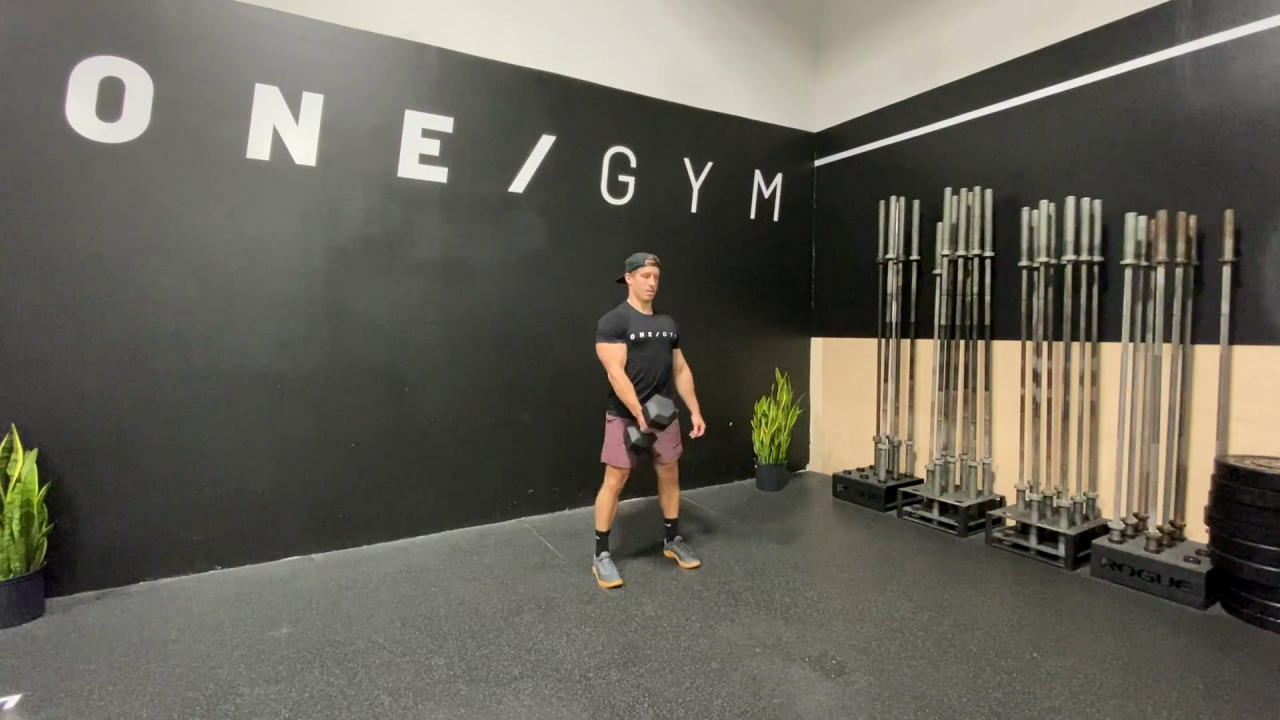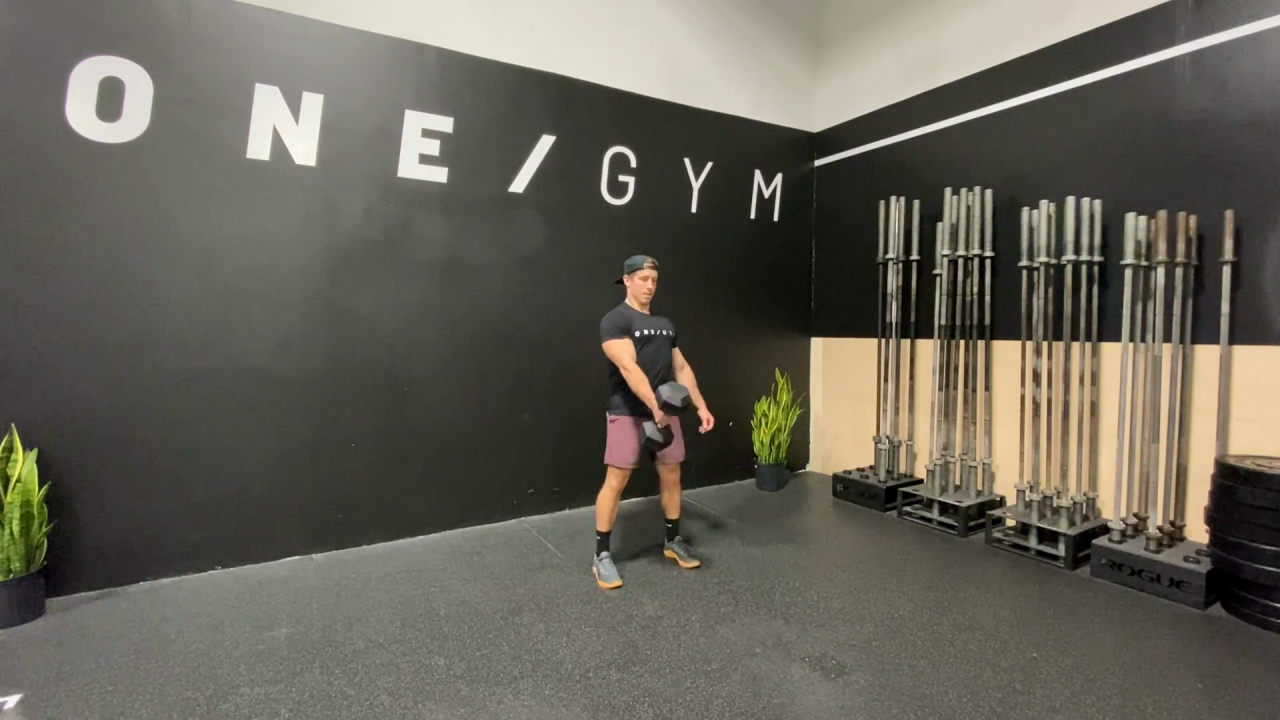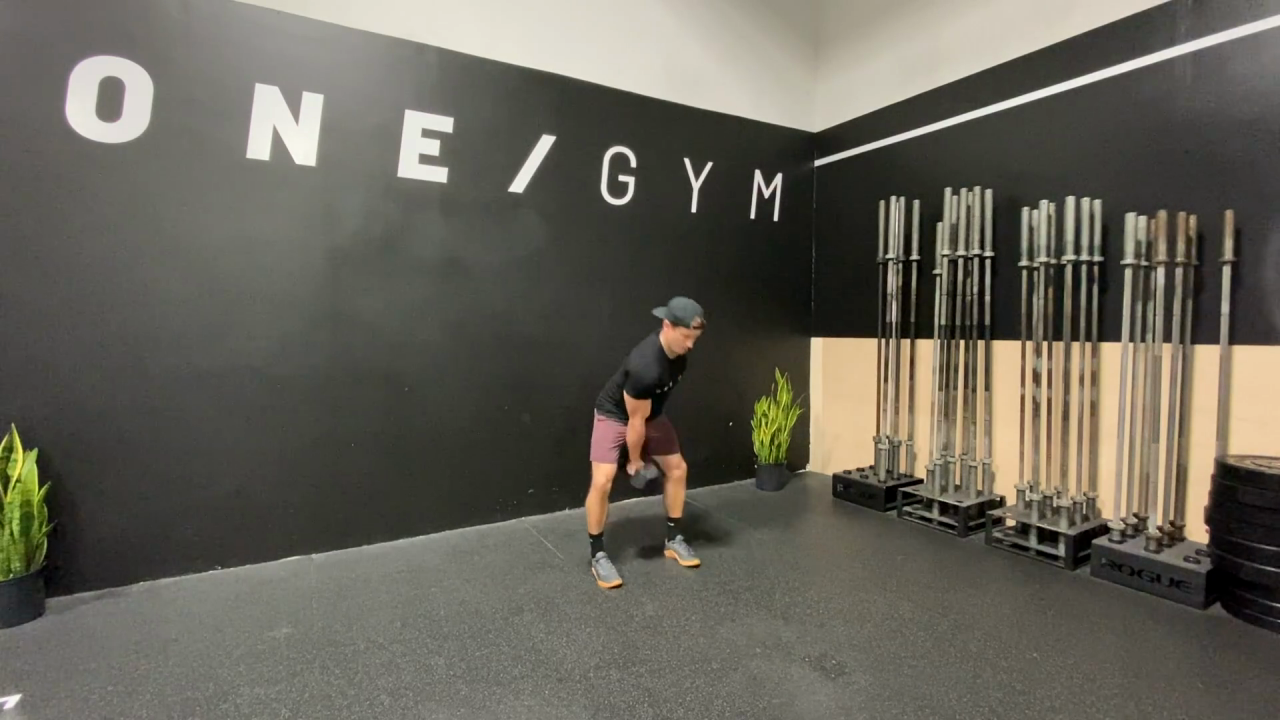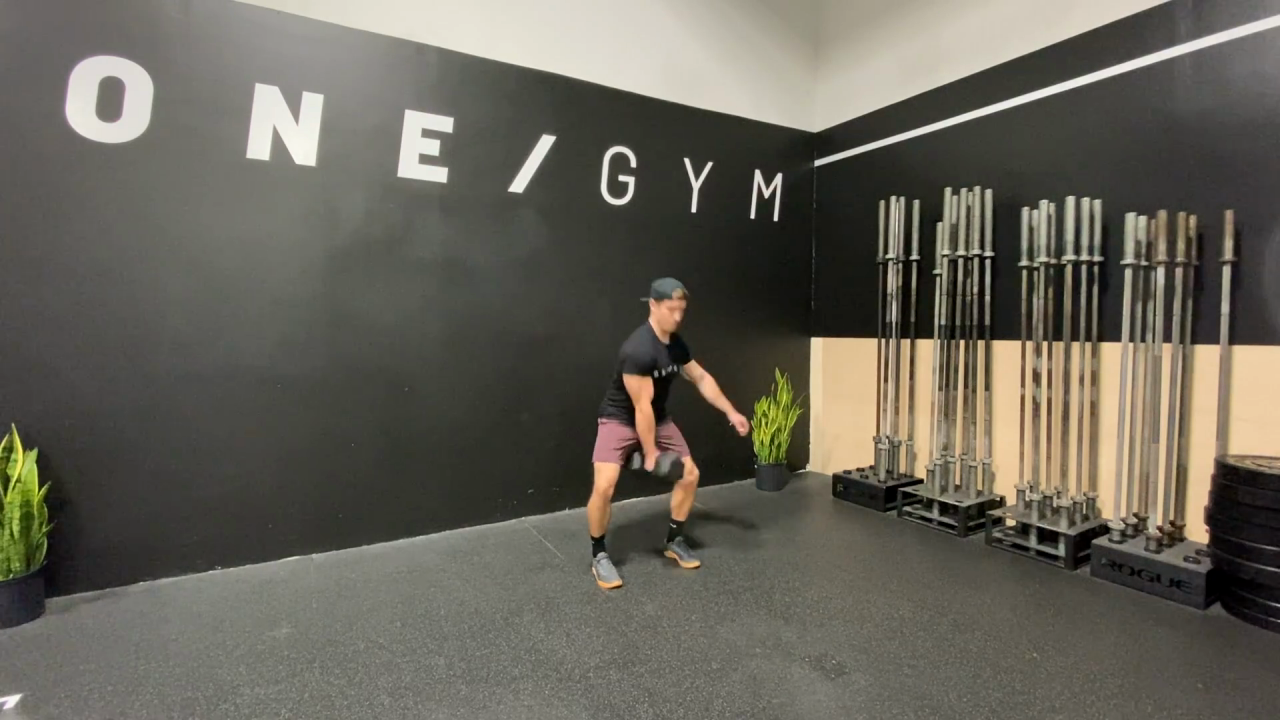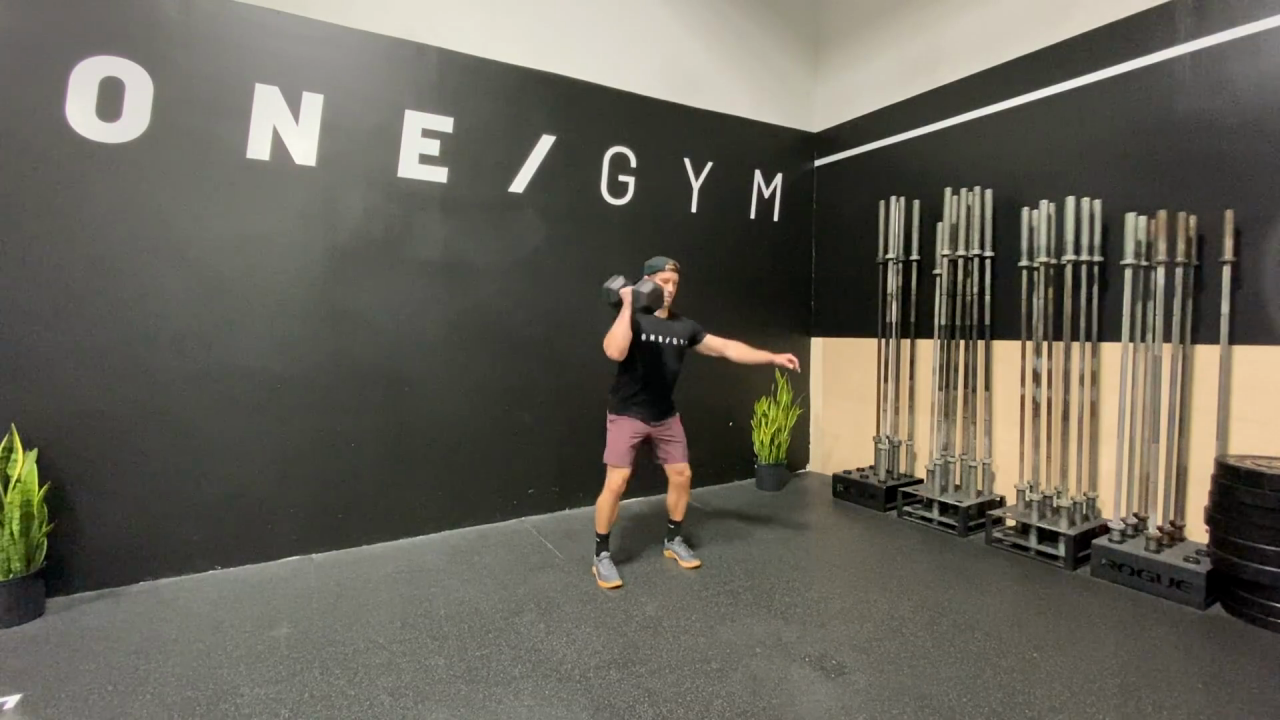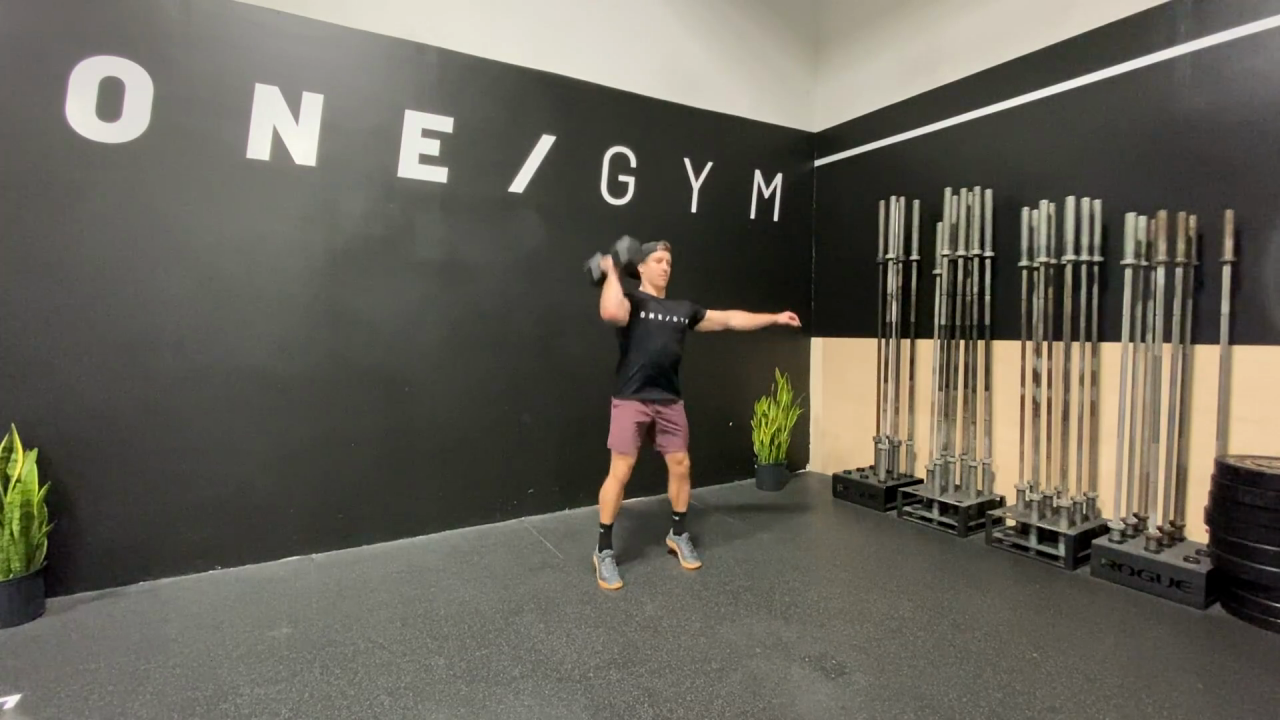
dt=0.5s
person 1, frame 1
left shoulder: (668, 323)
right shoulder: (613, 322)
left elbow: (681, 370)
right elbow: (616, 373)
left wrist: (695, 411)
right wrist: (640, 415)
right hip: (625, 415)
left knee: (669, 475)
right knee: (615, 481)
left ankle: (673, 540)
right ankle: (601, 554)
person 1, frame 2
left shoulder: (664, 324)
right shoulder: (616, 320)
left elbow: (681, 368)
right elbow: (628, 367)
left wrist: (701, 406)
right wrist: (654, 406)
left hip: (665, 412)
right hip: (627, 414)
left knee: (671, 476)
right knee: (616, 481)
left ankle: (673, 540)
right ankle: (602, 555)
person 1, frame 3
left shoulder: (679, 345)
right shoulder: (645, 367)
right elbow: (635, 423)
right wrist: (634, 460)
left hip: (652, 413)
right hip: (614, 415)
left knee: (677, 470)
right knee: (602, 482)
left ankle: (673, 540)
right ankle: (597, 555)
person 1, frame 4
left shoulder: (677, 344)
right shoulder: (638, 349)
left elbow: (701, 379)
right elbow: (642, 407)
left wrist: (730, 412)
right wrist: (650, 453)
left hip: (657, 419)
right hip: (619, 421)
left knee: (690, 476)
right knee: (604, 486)
left ankle: (674, 541)
right ankle: (600, 555)
person 1, frame 5
left shoulder: (684, 326)
right shoulder: (630, 319)
left elbow: (727, 347)
right elbow: (615, 351)
left wrist: (772, 357)
right wrist: (627, 306)
left hip: (665, 416)
right hip: (626, 415)
left knee: (681, 478)
right knee: (616, 485)
left ankle: (673, 540)
right ankle: (602, 554)
person 1, frame 6
left shoulder: (683, 309)
right shoulder: (631, 299)
left elbow: (728, 319)
right elbow: (610, 312)
left wrist: (773, 318)
right wrist: (611, 274)
left hip: (669, 401)
right hip: (631, 401)
left knee: (681, 467)
right knee: (620, 472)
left ankle: (678, 535)
right ankle: (604, 551)
